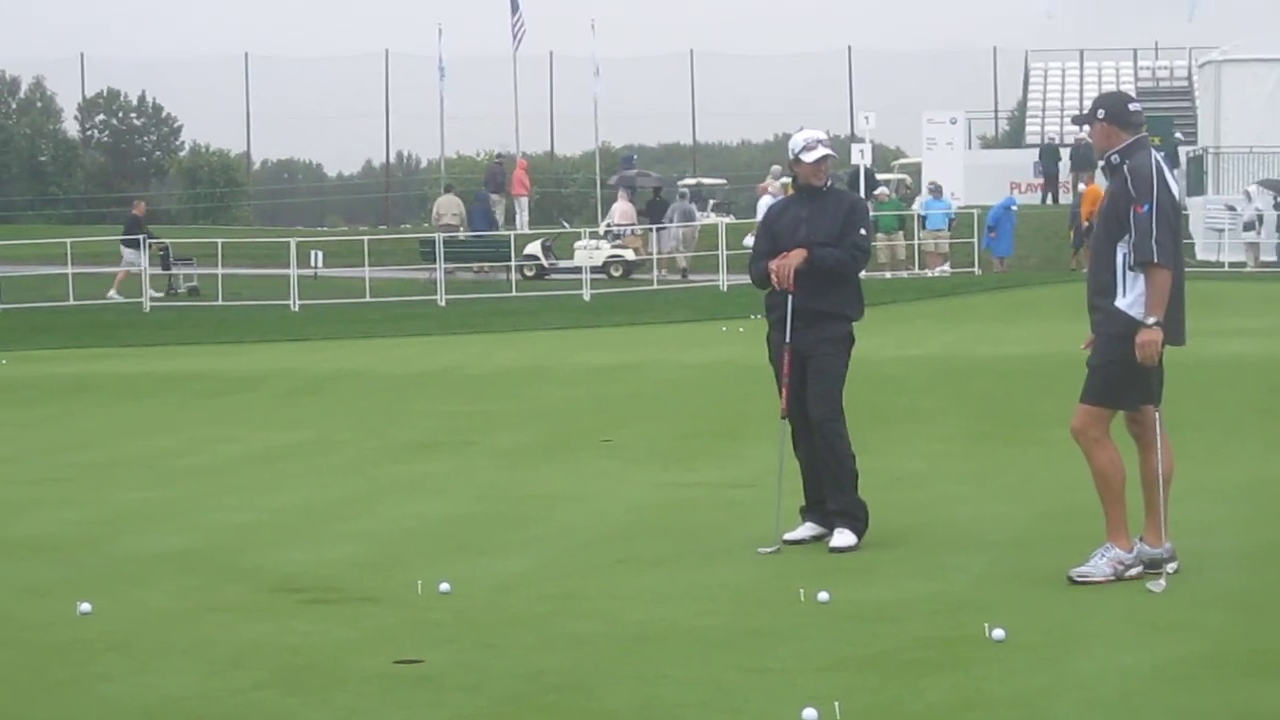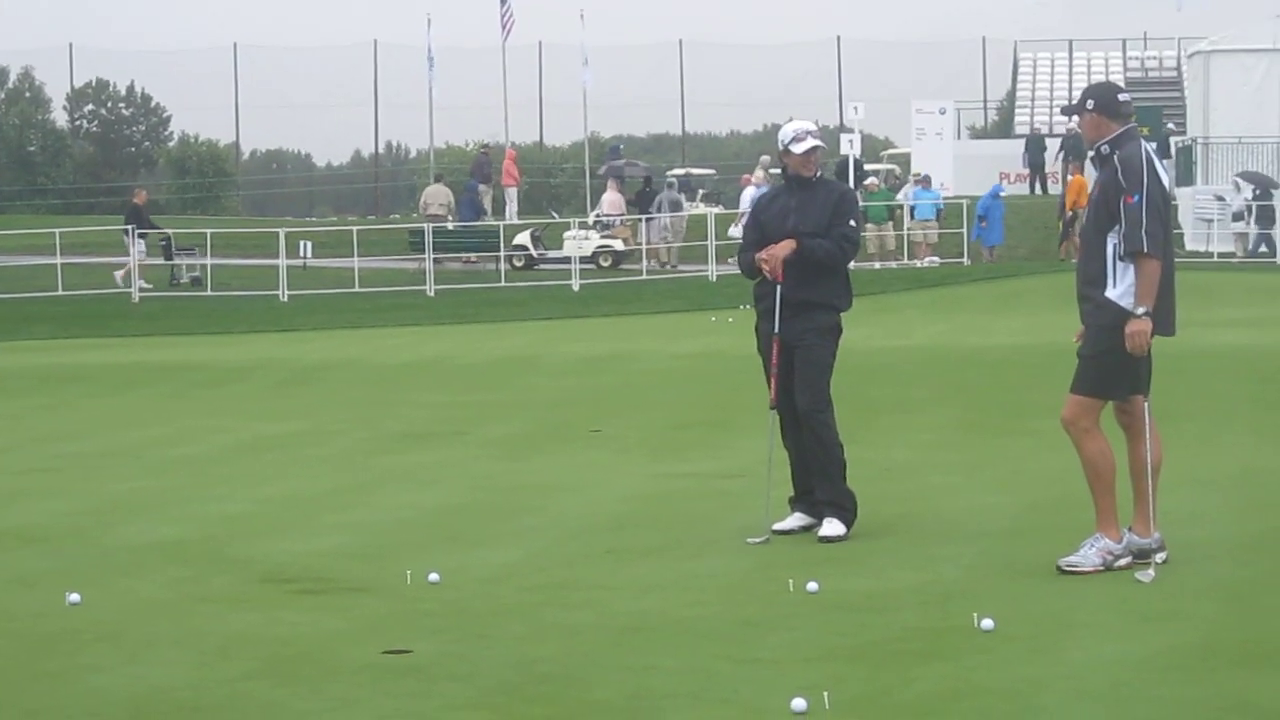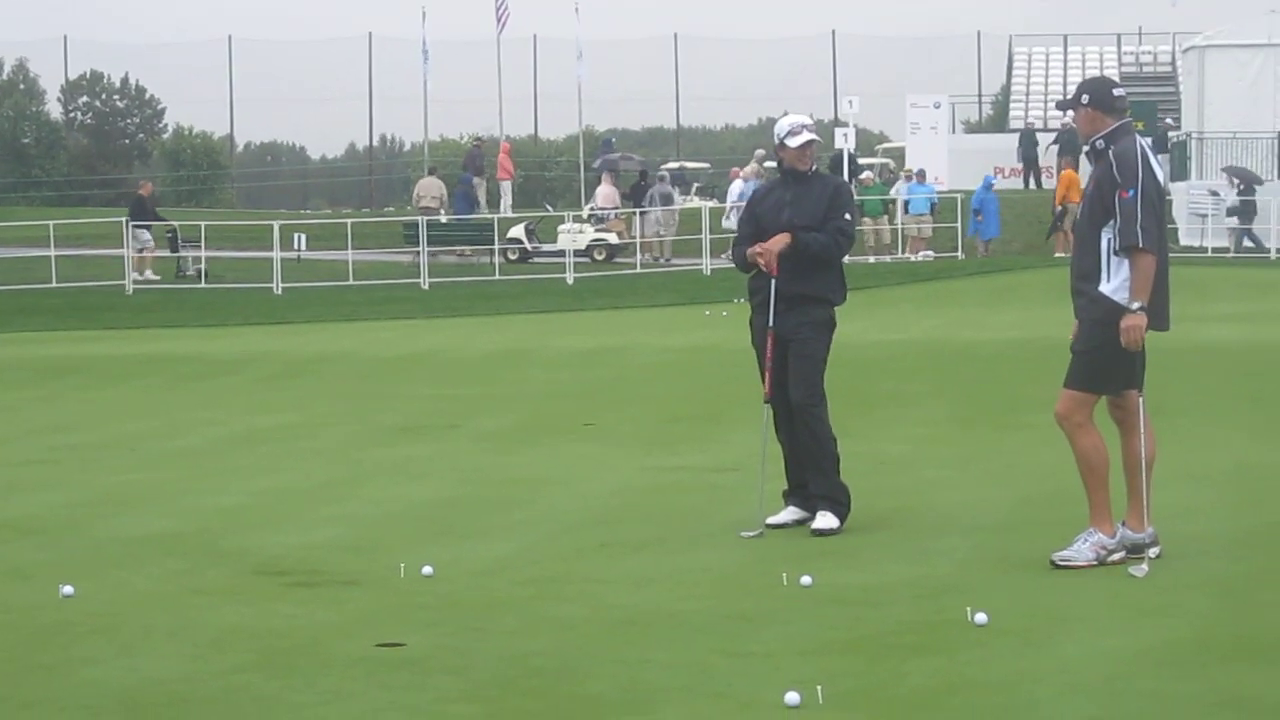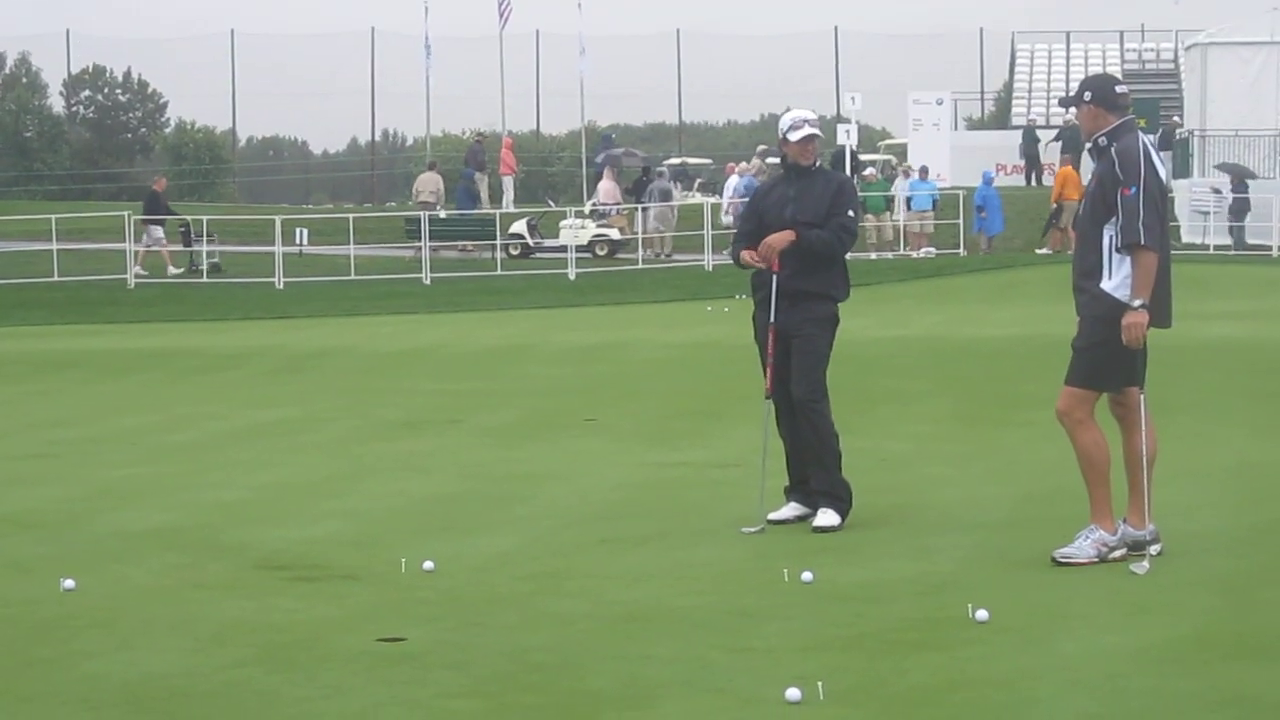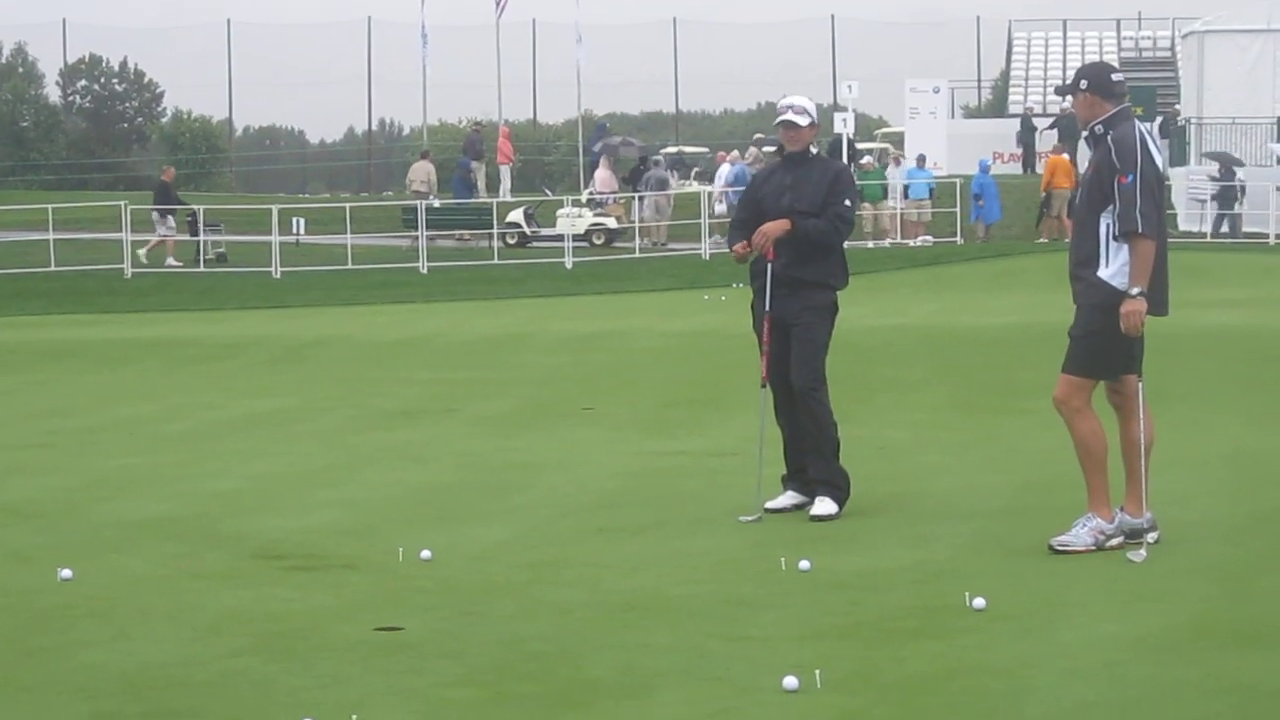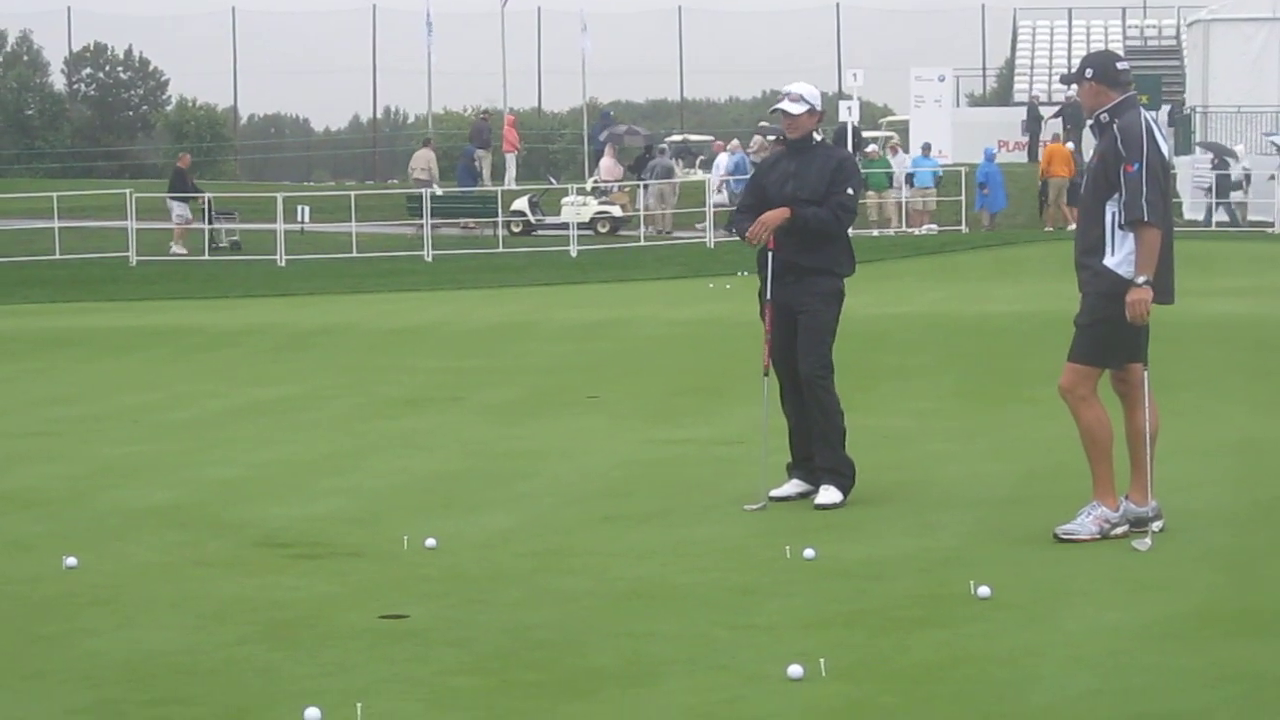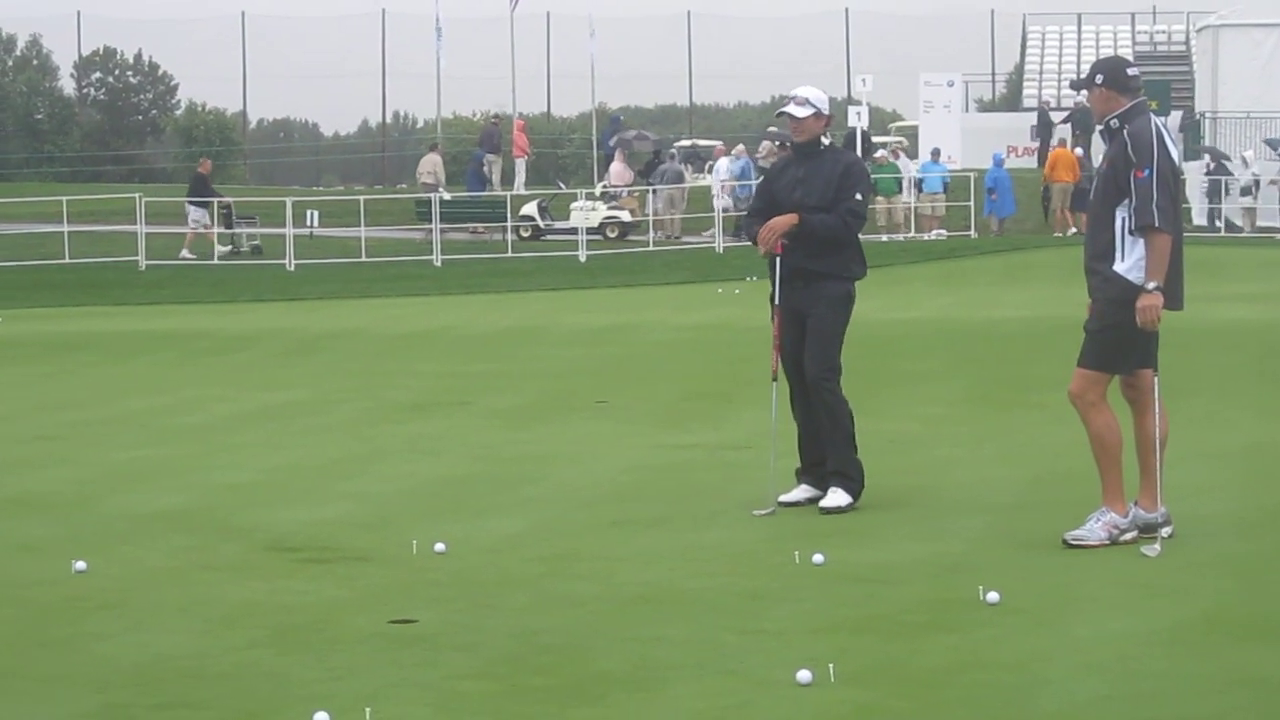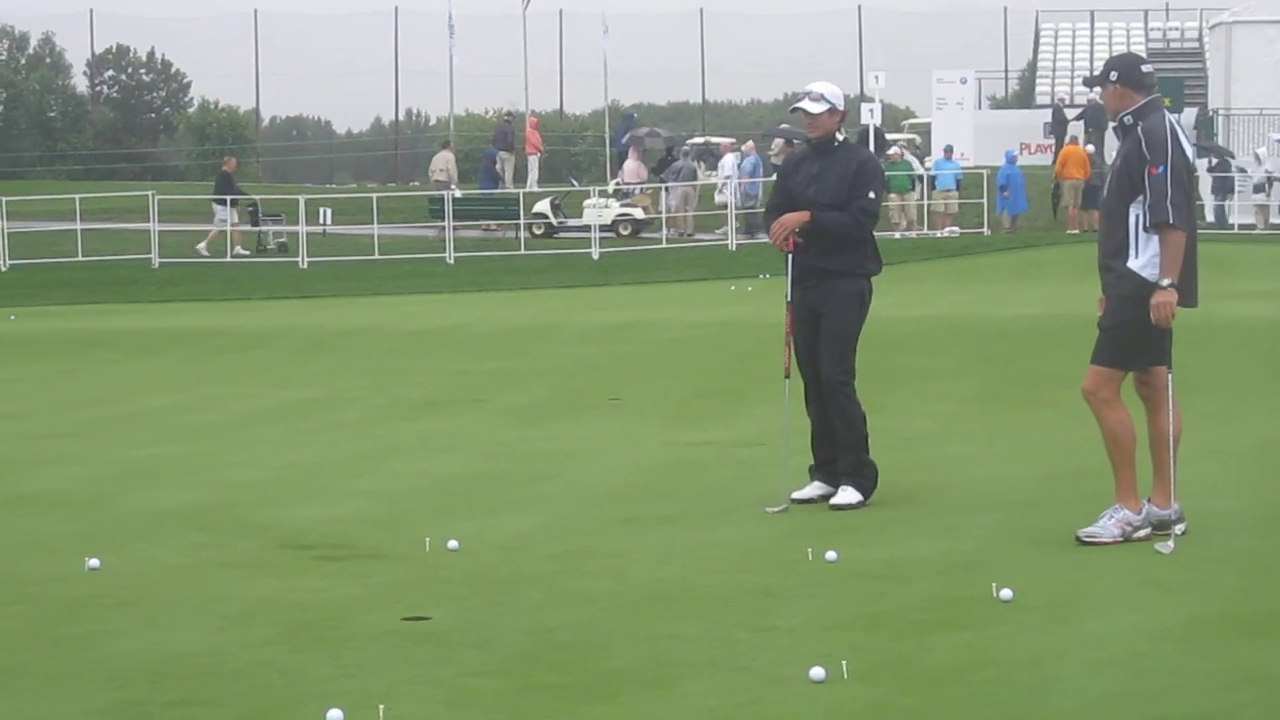
dt=0.2s
person 1, frame 1
left shoulder: (1141, 171)
right shoulder: (1133, 170)
left elbow: (1159, 254)
left wrist: (1152, 322)
right wrist: (1108, 323)
left hip: (1136, 324)
right hip: (1128, 321)
left knee: (1088, 426)
right knee: (1143, 426)
left ankle: (1121, 548)
right ankle: (1155, 545)
person 1, frame 2
left shoulder: (1132, 162)
right shoulder: (1121, 160)
left elbow: (1149, 245)
left wrist: (1141, 312)
left hip: (1125, 314)
right hip: (1116, 312)
left knee: (1079, 417)
right knee: (1132, 416)
left ankle: (1111, 538)
right ankle: (1144, 535)
person 1, frame 3
left shoulder: (1126, 157)
right shoulder: (1116, 155)
left elbow: (1143, 240)
left wrist: (1136, 307)
left hip: (1118, 308)
right hip: (1110, 307)
left knee: (1073, 411)
right knee: (1126, 411)
left ankle: (1104, 534)
right ankle: (1137, 530)
person 1, frame 4
left shoulder: (1129, 154)
right shoulder: (1119, 152)
left elbow: (1145, 237)
left wrist: (1138, 304)
left hip: (1119, 305)
right hip: (1112, 303)
left knee: (1073, 408)
right knee: (1126, 408)
left ankle: (1105, 530)
right ankle: (1138, 527)
person 1, frame 5
left shoulder: (1124, 143)
right shoulder: (1115, 141)
left elbow: (1143, 225)
left wrist: (1136, 293)
left hip: (1116, 293)
right hip: (1110, 292)
left knee: (1070, 397)
right knee: (1123, 397)
left ankle: (1102, 518)
right ankle: (1135, 515)
person 1, frame 6
left shoulder: (1131, 132)
right shoulder: (1120, 130)
left elbow: (1149, 214)
left wrist: (1142, 282)
left hip: (1122, 282)
right hip: (1115, 281)
left knee: (1076, 385)
right knee: (1129, 386)
left ankle: (1108, 507)
right ankle: (1140, 504)
person 1, frame 7
left shoulder: (1141, 137)
right shoulder: (1129, 135)
left elbow: (1159, 220)
left wrist: (1153, 287)
left hip: (1133, 288)
right hip: (1124, 286)
left knee: (1086, 391)
right knee: (1139, 391)
left ankle: (1117, 513)
right ankle: (1149, 510)
person 1, frame 8
left shoulder: (1156, 134)
right shoulder: (1143, 132)
left elbow: (1174, 217)
left wrist: (1168, 284)
right wrist: (1118, 285)
left hip: (1147, 285)
right hip: (1138, 283)
left knee: (1100, 388)
right knee: (1152, 389)
left ankle: (1130, 510)
right ankle: (1163, 506)
person 2, frame 1
left shoulder: (849, 205)
right shoulder: (777, 212)
left elbow: (855, 257)
right elbow: (756, 269)
left wrist: (807, 254)
right wrist: (771, 267)
left hip: (829, 327)
right hip: (783, 328)
left knee: (825, 416)
right knee: (800, 421)
left ankle: (848, 518)
right ankle: (818, 513)
person 2, frame 2
left shoulder: (838, 196)
right shoulder: (766, 203)
left elbow: (844, 248)
right elbow: (745, 259)
left wrist: (796, 245)
right wrist: (759, 259)
left hip: (817, 317)
right hip: (772, 317)
left knee: (813, 406)
right knee: (788, 411)
left ankle: (837, 508)
right ankle: (807, 504)
person 2, frame 3
left shoulder: (833, 190)
right shoulder: (762, 196)
left elbow: (838, 242)
right elbow: (740, 249)
left wrist: (791, 238)
right wrist: (750, 253)
left hip: (811, 310)
right hip: (767, 310)
left knee: (806, 400)
right knee: (781, 405)
left ankle: (831, 501)
right ankle: (801, 497)
person 2, frame 4
left shoulder: (837, 186)
right shoulder: (766, 191)
left elbow: (841, 238)
right elbow: (744, 239)
left wrist: (794, 236)
right wrist: (745, 254)
left hip: (815, 307)
right hip: (770, 307)
left knee: (809, 396)
right knee: (784, 400)
left ankle: (832, 498)
right ankle: (802, 494)
person 2, frame 5
left shoulder: (835, 174)
right shoulder: (764, 178)
left elbow: (838, 228)
right elbow: (740, 225)
left wrist: (790, 225)
right wrist: (740, 245)
left hip: (813, 295)
right hip: (769, 295)
left knee: (808, 385)
right knee: (782, 389)
left ankle: (830, 486)
right ankle: (799, 482)
person 2, frame 6
left shoulder: (839, 162)
right shoulder: (770, 165)
left elbow: (839, 216)
right elbow: (744, 212)
left wrist: (789, 214)
right wrist: (750, 230)
left hip: (820, 282)
right hip: (777, 282)
left knee: (815, 373)
right knee: (789, 377)
left ankle: (836, 475)
right ankle: (805, 470)
person 2, frame 7
left shoulder: (847, 166)
right shoulder: (781, 169)
left elbow: (848, 221)
right elbow: (755, 216)
left wrist: (797, 220)
right wrist: (762, 235)
left hip: (830, 285)
right hip: (788, 285)
left knee: (821, 376)
right knee: (798, 382)
left ankle: (845, 479)
right ankle: (814, 475)
person 2, frame 8
left shoulder: (862, 163)
right shoulder: (795, 164)
left elbow: (862, 220)
right elbow: (774, 211)
left wrist: (809, 218)
right wrist: (780, 229)
left hip: (845, 283)
right hip: (805, 282)
left knee: (836, 377)
right knee: (813, 380)
left ankle: (857, 477)
right ankle: (827, 472)
